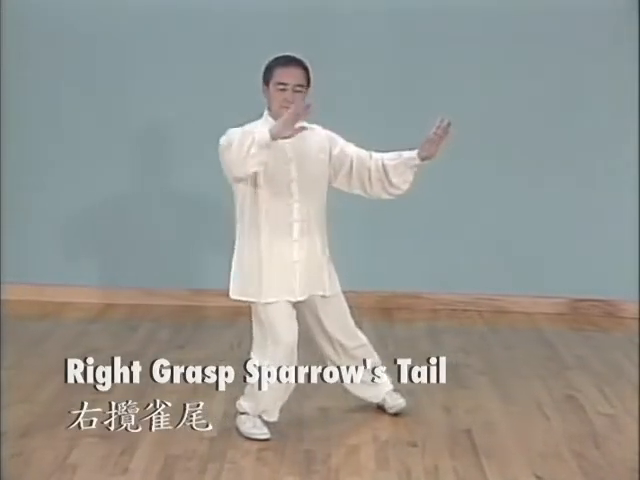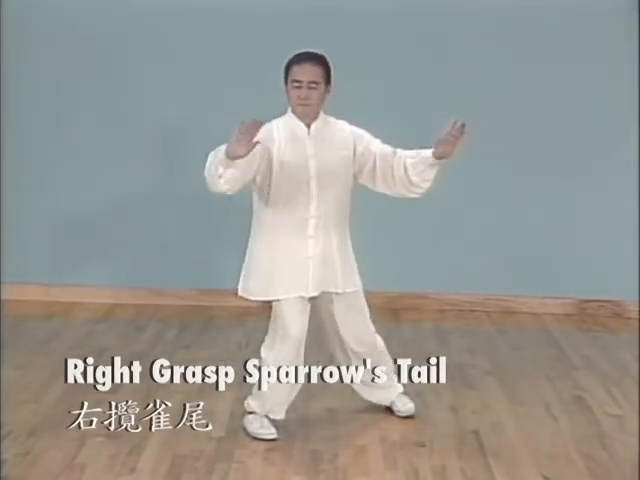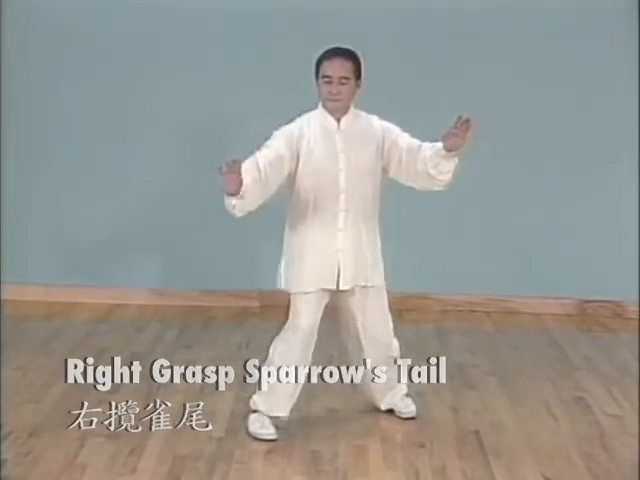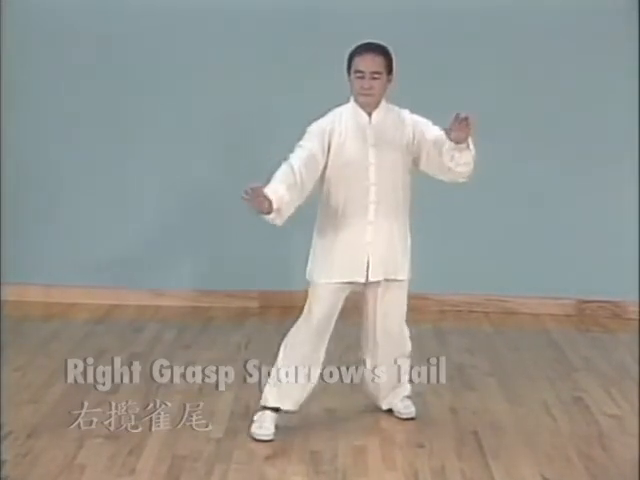
dt=0.4s
person 1, frame 1
left shoulder: (322, 141)
right shoulder: (245, 137)
left elbow: (370, 170)
right elbow: (234, 156)
left wrist: (417, 156)
right wrist: (273, 133)
left hip: (313, 262)
right hip: (267, 264)
left knee: (342, 332)
right knee: (278, 344)
left ankle: (378, 389)
right ankle: (252, 410)
person 1, frame 2
left shoulder: (348, 138)
right shoulder: (267, 139)
left elbow: (394, 168)
right elbow: (223, 178)
left wrist: (434, 156)
right wrist: (232, 154)
left hip: (334, 258)
right hip: (284, 261)
left knee: (358, 332)
right knee: (288, 339)
left ankle: (387, 391)
right ankle: (260, 409)
person 1, frame 3
left shoulder: (379, 133)
right shoulder: (296, 134)
left elbow: (419, 162)
right elbow: (264, 171)
left wrist: (447, 150)
right wrist: (237, 186)
left hip: (361, 253)
right hip: (311, 254)
left knee: (376, 331)
right knee: (299, 332)
left ankle: (390, 393)
right ankle: (264, 408)
person 1, frame 4
left shoulder: (410, 126)
right shoulder: (329, 127)
left elbow: (451, 164)
right elbow: (298, 171)
left wrist: (458, 142)
right wrist: (271, 200)
left hip: (389, 247)
right hip: (338, 246)
left knee: (390, 327)
right knee: (314, 323)
left ankle: (392, 393)
right ankle: (273, 405)
